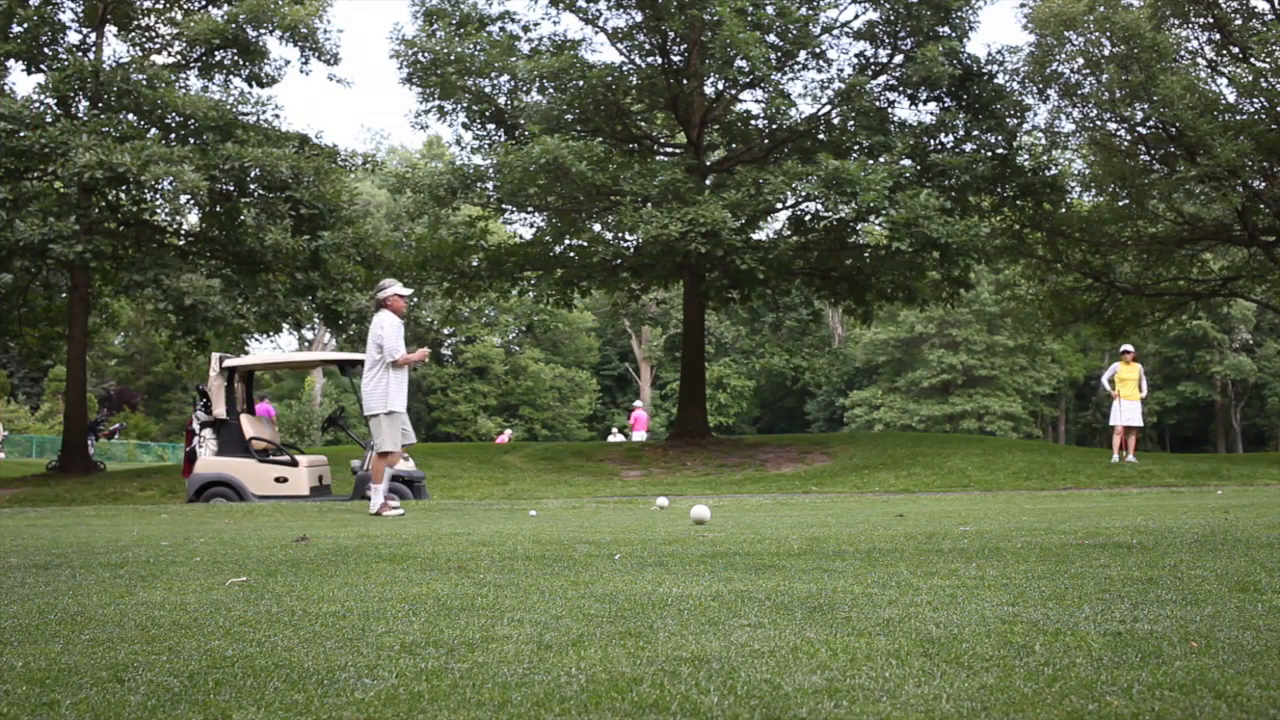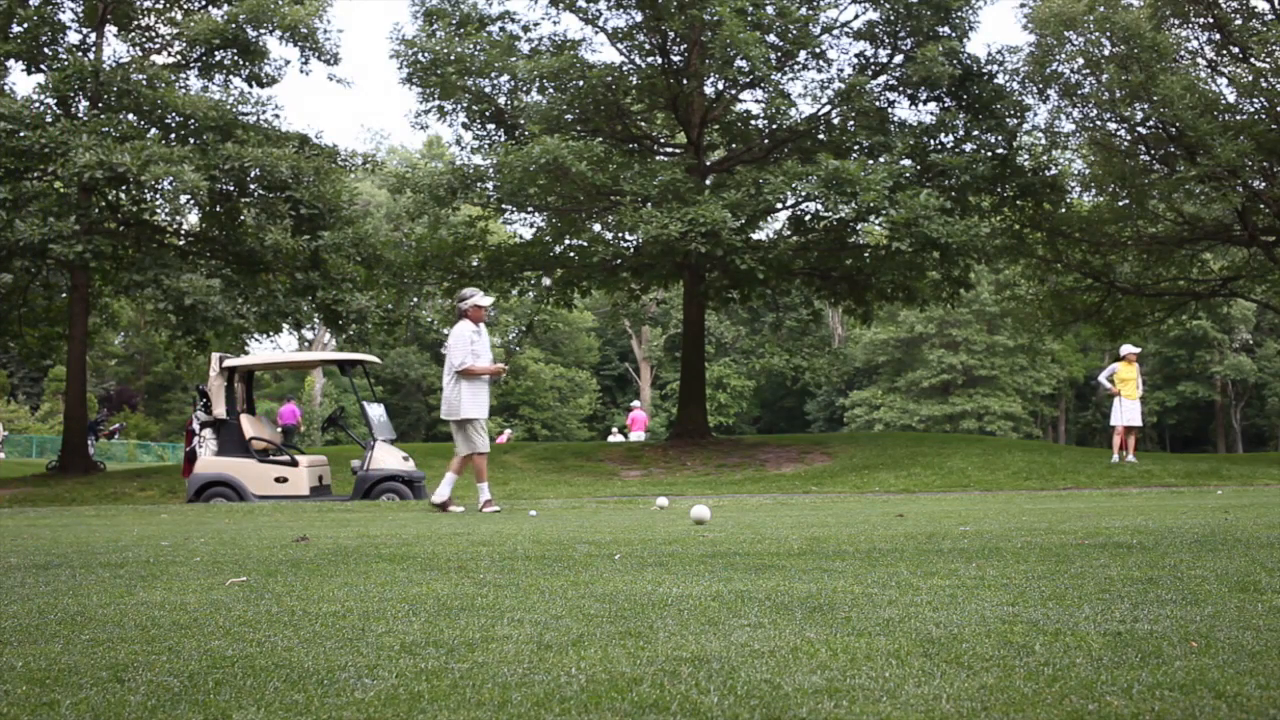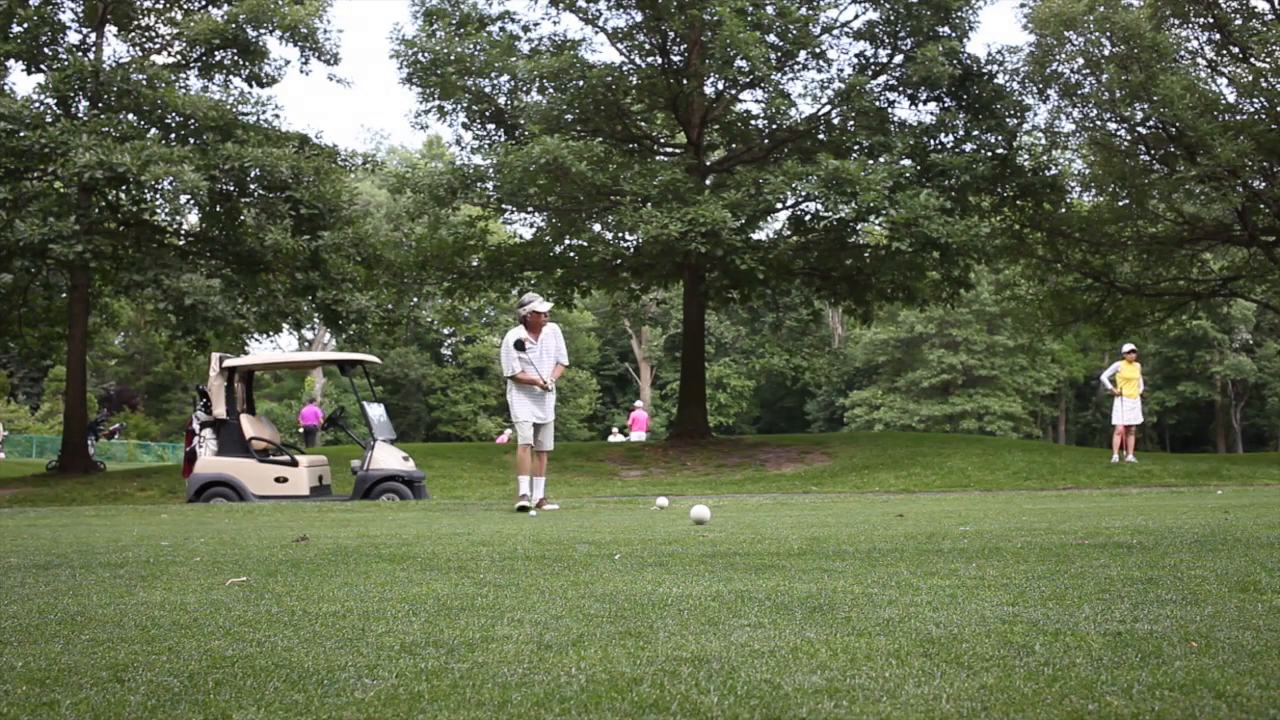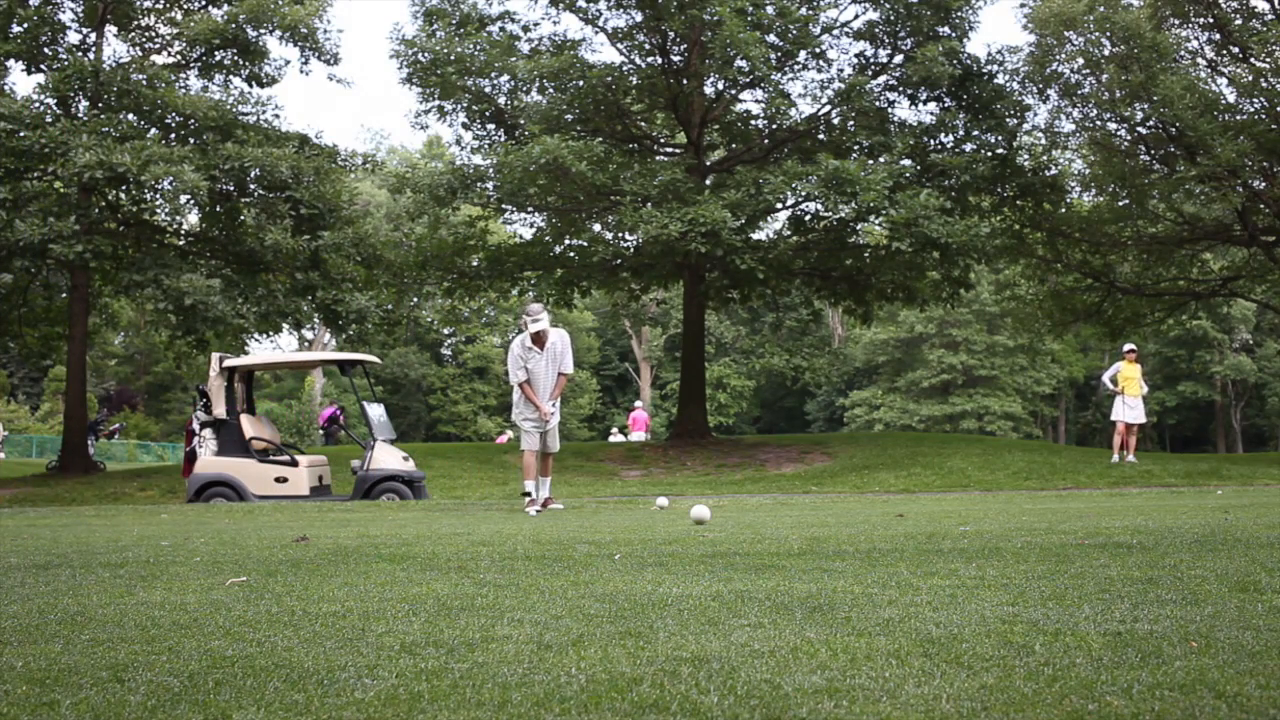
dt=1s
person 1, frame 1
left shoulder: (384, 320)
right shoulder: (388, 321)
right elbow: (397, 359)
left wrist: (412, 358)
right wrist: (416, 356)
left hip: (389, 396)
right hip: (385, 397)
left knee: (401, 443)
right knee: (385, 448)
left ankle: (378, 491)
right ankle: (376, 502)
person 1, frame 2
left shoulder: (481, 329)
right shoulder: (461, 332)
left elbow: (484, 361)
right elbow: (462, 367)
left wrist: (494, 369)
right wrist: (490, 370)
left hip: (475, 400)
right hip: (464, 401)
left knee: (466, 451)
right knee: (479, 450)
left ankle: (442, 495)
right ankle: (485, 498)
person 1, frame 3
left shoulder: (553, 330)
right shoulder: (512, 338)
left elbow: (562, 361)
right elbow: (512, 373)
left wrist: (551, 379)
right wrist: (536, 381)
left hip: (546, 400)
right hip: (522, 399)
left knee: (543, 448)
right knee: (525, 443)
left ankle: (539, 496)
right ankle: (524, 494)
person 1, frame 4
left shoulder: (561, 337)
right shoulder: (518, 346)
left elbow: (564, 373)
right elbow: (521, 382)
left wrist: (551, 402)
right wrist: (539, 407)
left hip: (550, 405)
right hip: (528, 406)
left knee: (549, 451)
right knee: (531, 449)
left ankle: (544, 495)
right ankle: (530, 498)
